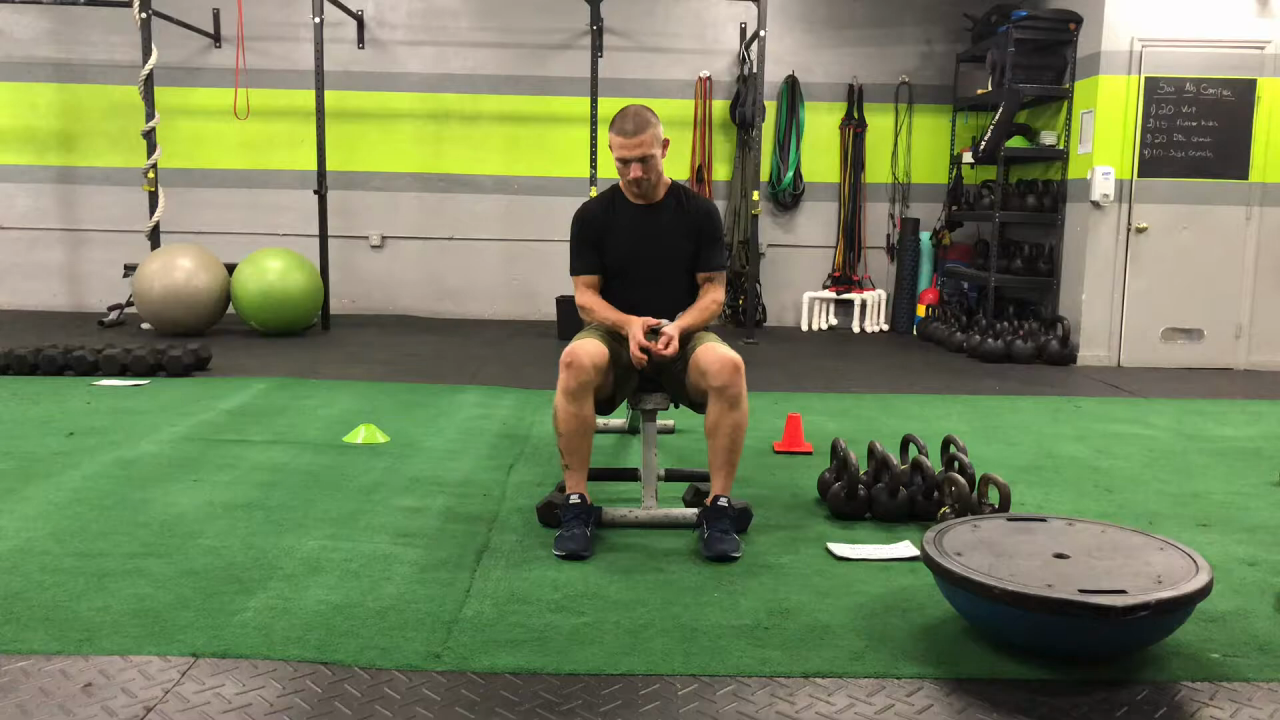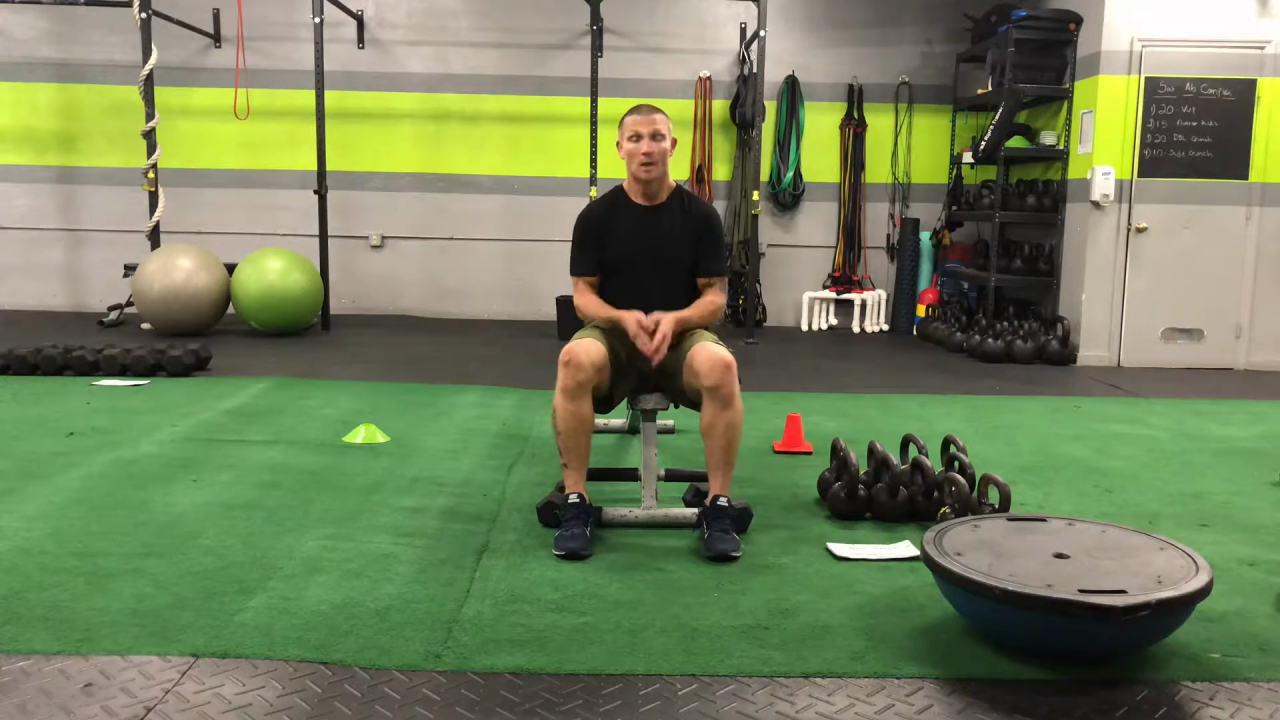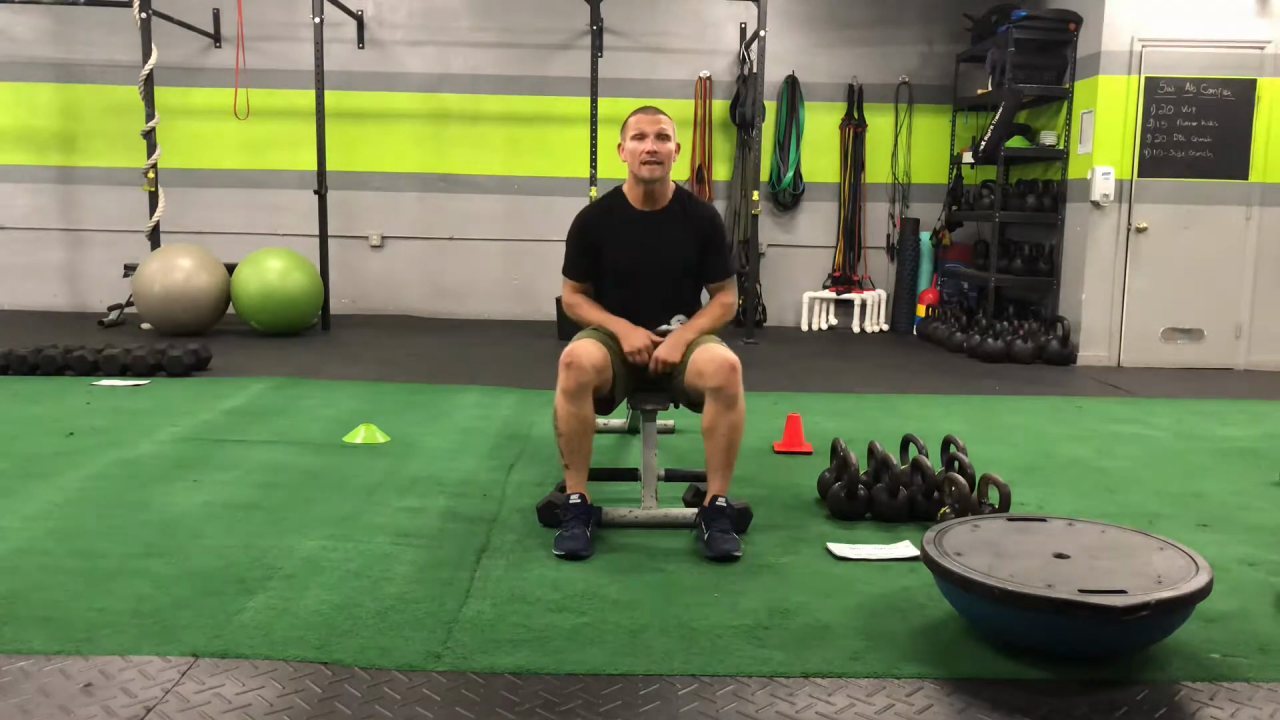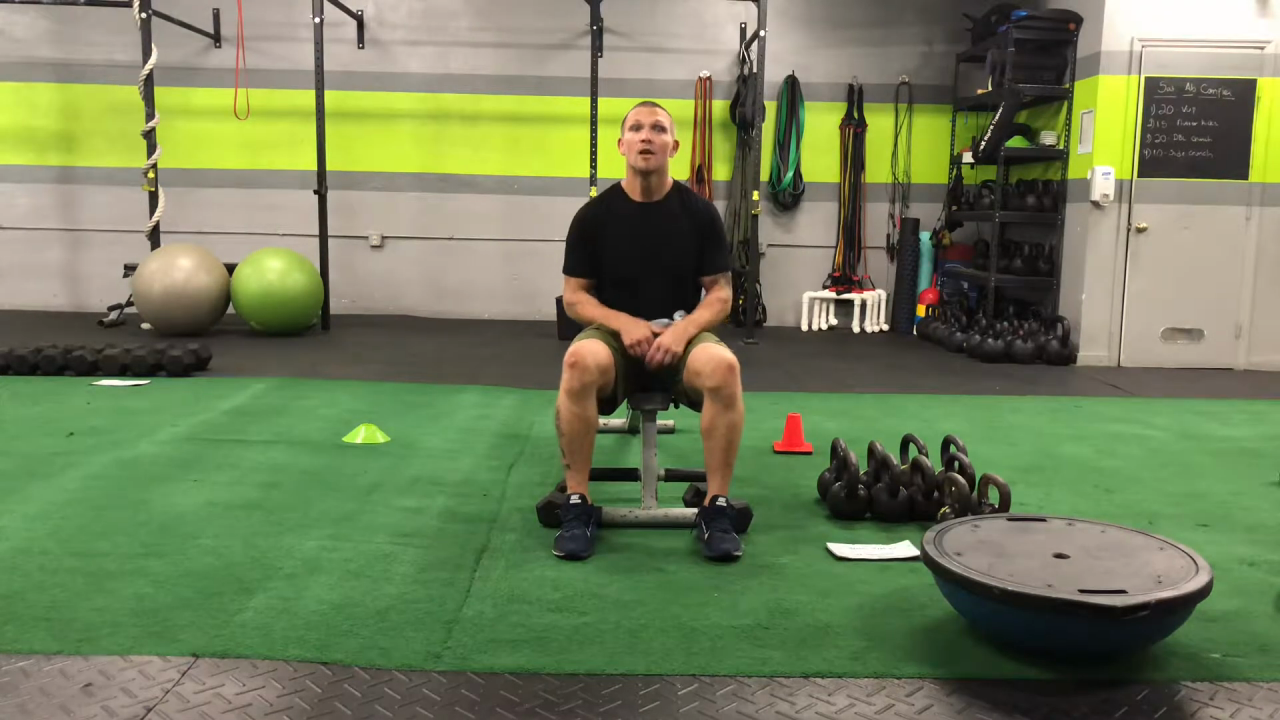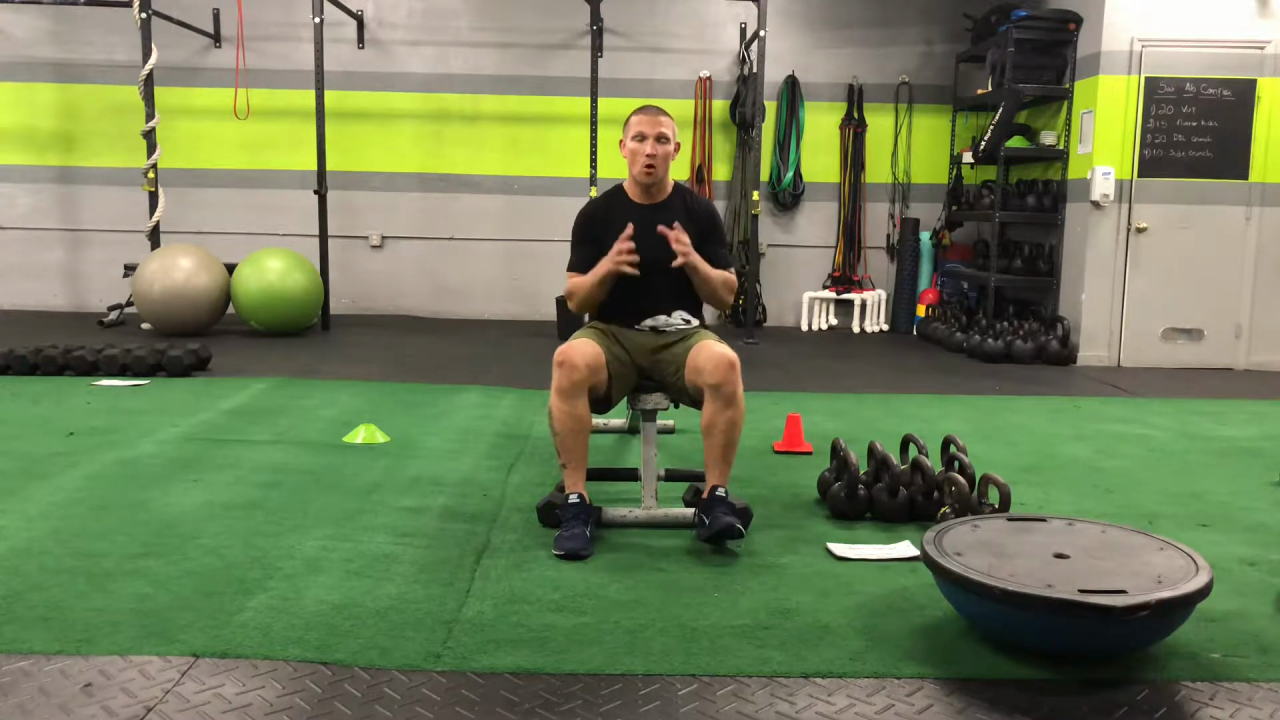
dt=1s
person 1, frame 1
left shoulder: (699, 211)
right shoulder: (593, 215)
left elbow: (714, 291)
right elbow: (584, 296)
left wrist: (679, 326)
right wrist: (627, 324)
left hip: (683, 335)
right hip: (615, 334)
left knee: (729, 367)
right knee: (576, 361)
left ankle: (718, 508)
right ankle: (576, 505)
person 1, frame 2
left shoulder: (699, 215)
right shoulder: (597, 215)
left elbow: (716, 298)
right elbow: (584, 298)
left wrist: (673, 322)
right wrist: (625, 319)
left hip: (682, 333)
right hip: (615, 332)
left knee: (721, 367)
right knee: (573, 360)
left ankle: (717, 507)
right ankle: (576, 504)
person 1, frame 3
left shoulder: (702, 217)
right shoulder: (594, 219)
left elbow: (725, 299)
right elbow: (574, 297)
left wrist: (682, 337)
right wrist: (622, 328)
left hip: (681, 338)
right hip: (616, 335)
left knee: (725, 367)
right knee: (575, 361)
left ankle: (715, 507)
right ankle: (576, 504)
person 1, frame 4
left shoulder: (699, 212)
right shoulder: (594, 214)
left elbow: (721, 295)
right elbow: (573, 298)
left wrist: (684, 329)
right wrist: (622, 323)
left hip: (681, 337)
right hip: (615, 334)
left knee: (723, 368)
right knee: (579, 362)
left ankle: (715, 509)
right ankle: (576, 505)
person 1, frame 5
left shoulder: (699, 212)
right shoulder: (597, 213)
left elbow: (726, 296)
right elbow: (575, 300)
left wrist: (693, 261)
right wrist: (606, 267)
left hip: (681, 335)
right hip: (613, 333)
left knee: (725, 364)
right knee: (568, 361)
left ankle: (714, 500)
right ankle: (576, 503)
